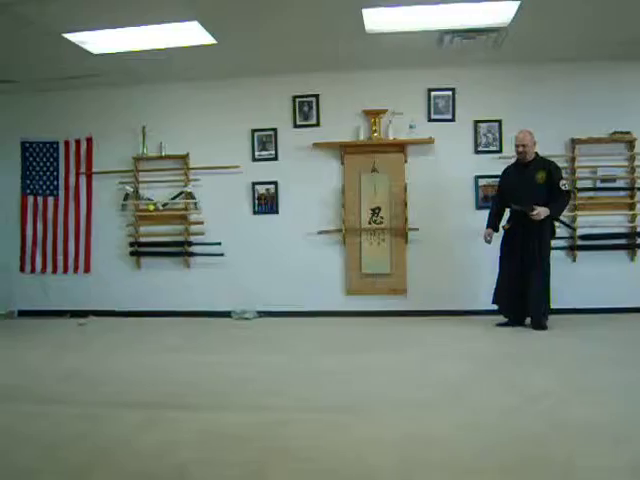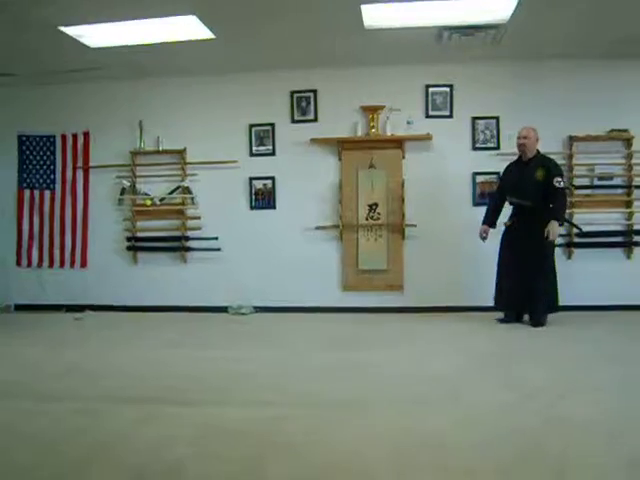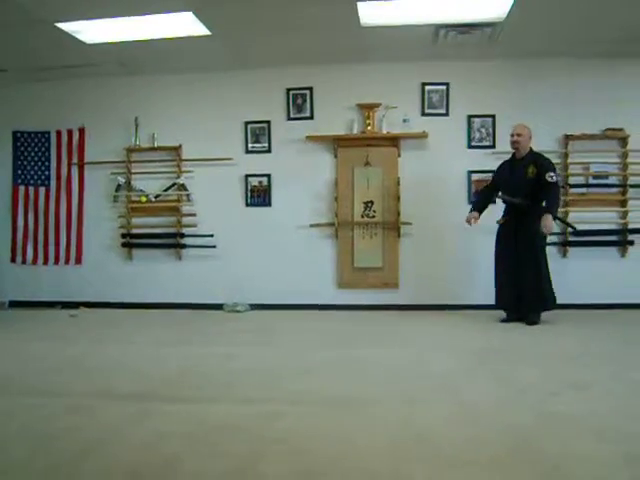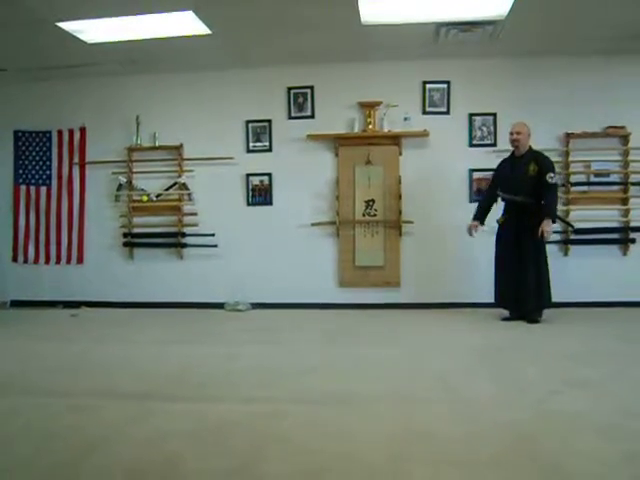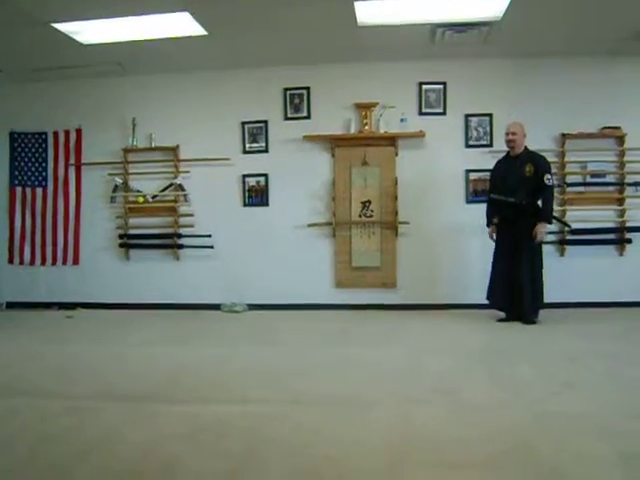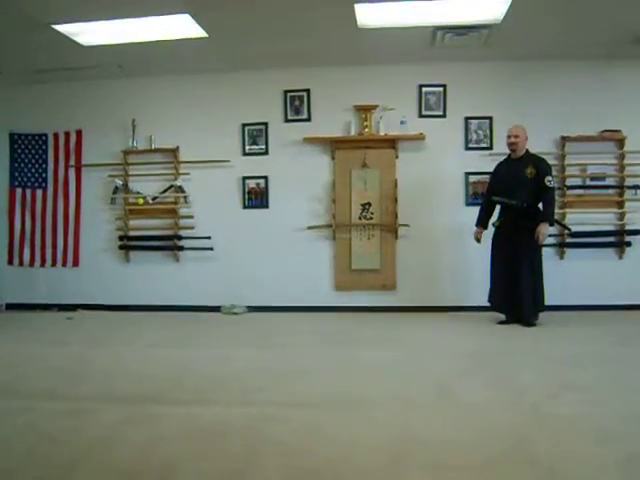
dt=0.3s
person 1, frame 1
left shoulder: (549, 168)
right shoulder: (509, 171)
left elbow: (564, 196)
right elbow: (499, 201)
left wrist: (548, 211)
right wrist: (491, 226)
left hip: (539, 228)
right hip: (514, 227)
left knee: (537, 271)
right knee: (511, 271)
left ankle: (539, 317)
right ankle: (515, 316)
person 1, frame 2
left shoulder: (549, 166)
right shoulder: (511, 168)
left elbow: (559, 195)
right elbow: (498, 196)
left wrist: (555, 221)
right wrist: (488, 222)
left hip: (540, 224)
right hip: (517, 222)
left knee: (540, 268)
right knee: (510, 266)
left ankle: (539, 313)
right ankle: (513, 311)
person 1, frame 3
left shoulder: (541, 163)
right shoulder: (505, 167)
left elbow: (552, 190)
right elbow: (489, 190)
left wrist: (548, 214)
right wrist: (476, 210)
left hip: (533, 221)
right hip: (509, 221)
left knee: (533, 266)
right knee: (507, 266)
left ankle: (533, 311)
right ankle: (514, 310)
person 1, frame 4
left shoulder: (541, 161)
right shoulder: (505, 164)
left elbow: (551, 191)
right elbow: (491, 193)
left wrist: (548, 219)
right wrist: (478, 218)
left hip: (532, 220)
right hip: (509, 220)
left knee: (533, 264)
right knee: (508, 264)
left ankle: (534, 310)
right ankle: (515, 309)
person 1, frame 5
left shoulder: (538, 162)
right shoulder: (500, 165)
left elbow: (547, 194)
right elbow: (493, 196)
left wrist: (543, 222)
right wrist: (491, 223)
left hip: (529, 221)
right hip: (505, 222)
left knee: (528, 266)
right knee: (504, 266)
left ankle: (530, 311)
right ankle: (511, 310)
person 1, frame 6
left shoulder: (539, 164)
right shoulder: (501, 167)
left elbow: (548, 195)
right elbow: (490, 197)
left wrist: (545, 222)
right wrist: (481, 224)
left hip: (529, 224)
right hip: (505, 223)
left knee: (528, 268)
right knee: (504, 268)
left ankle: (529, 313)
right ankle: (511, 312)
